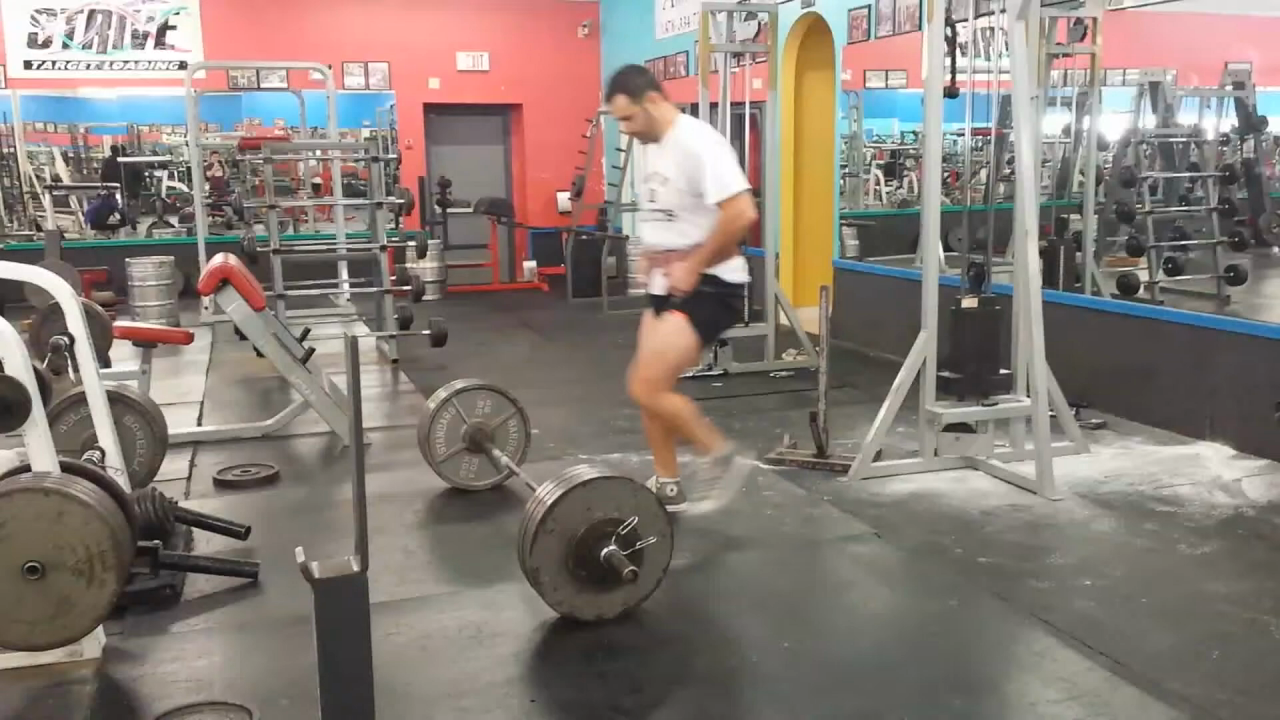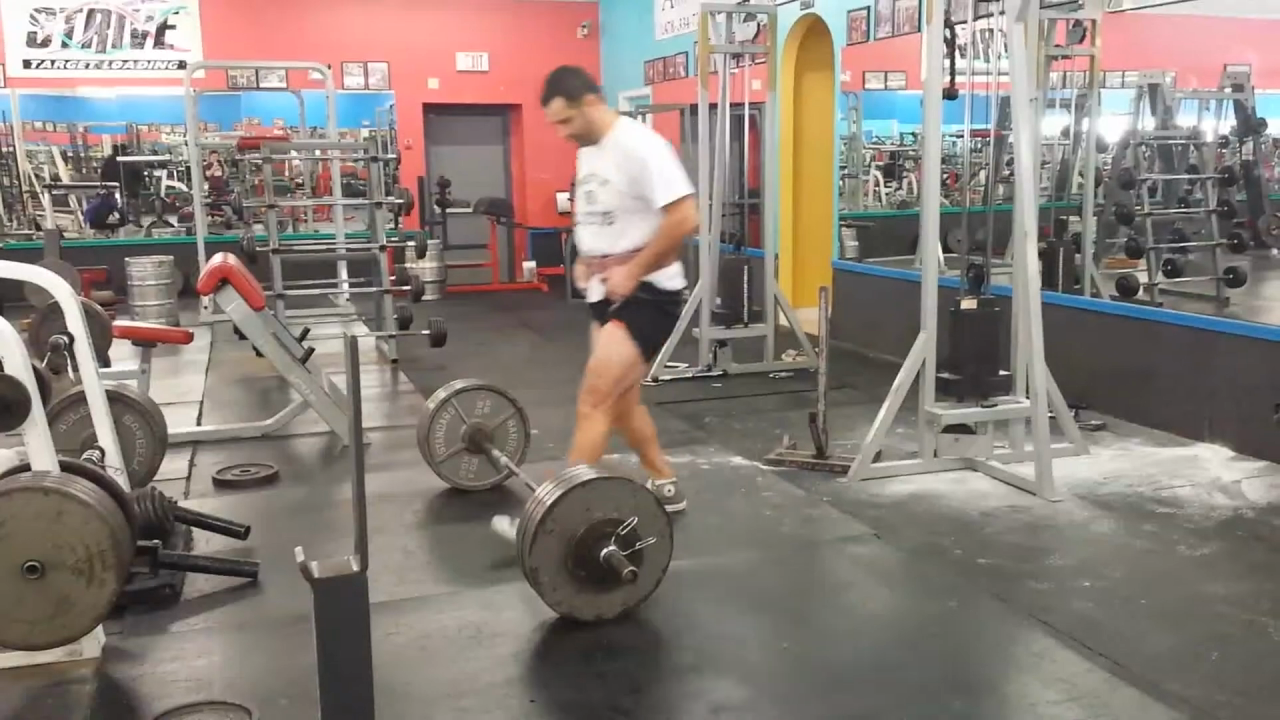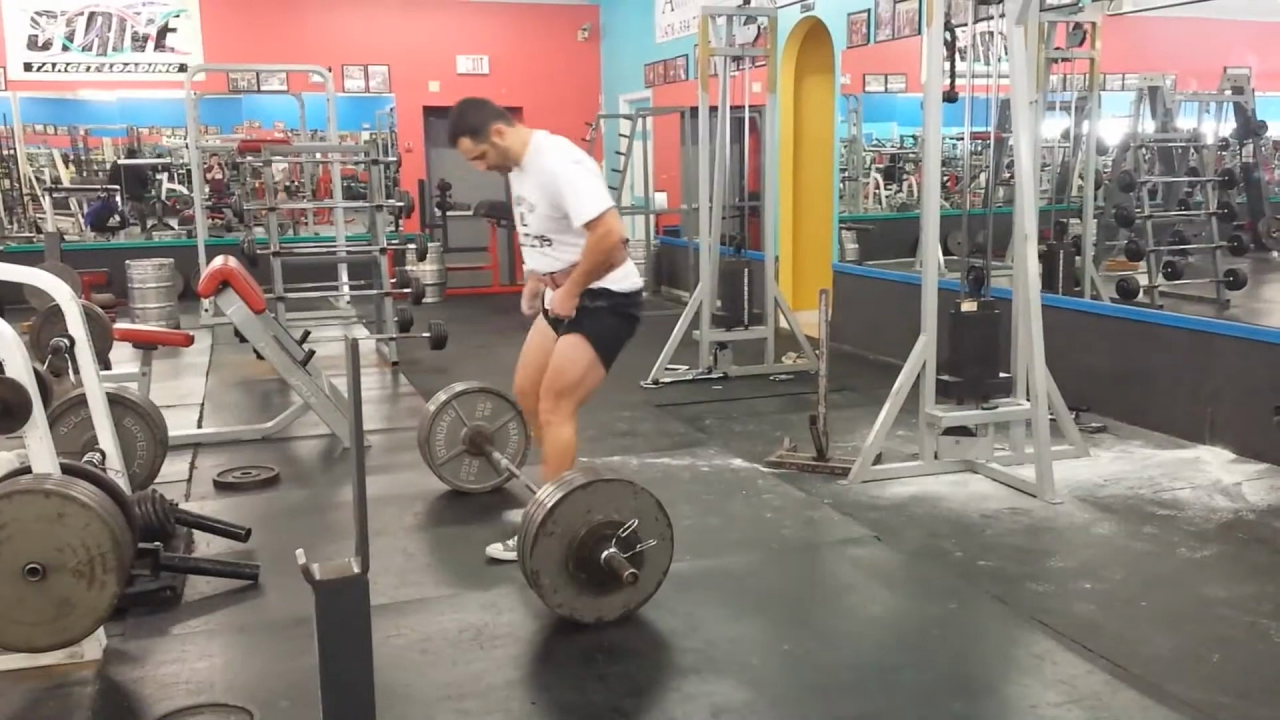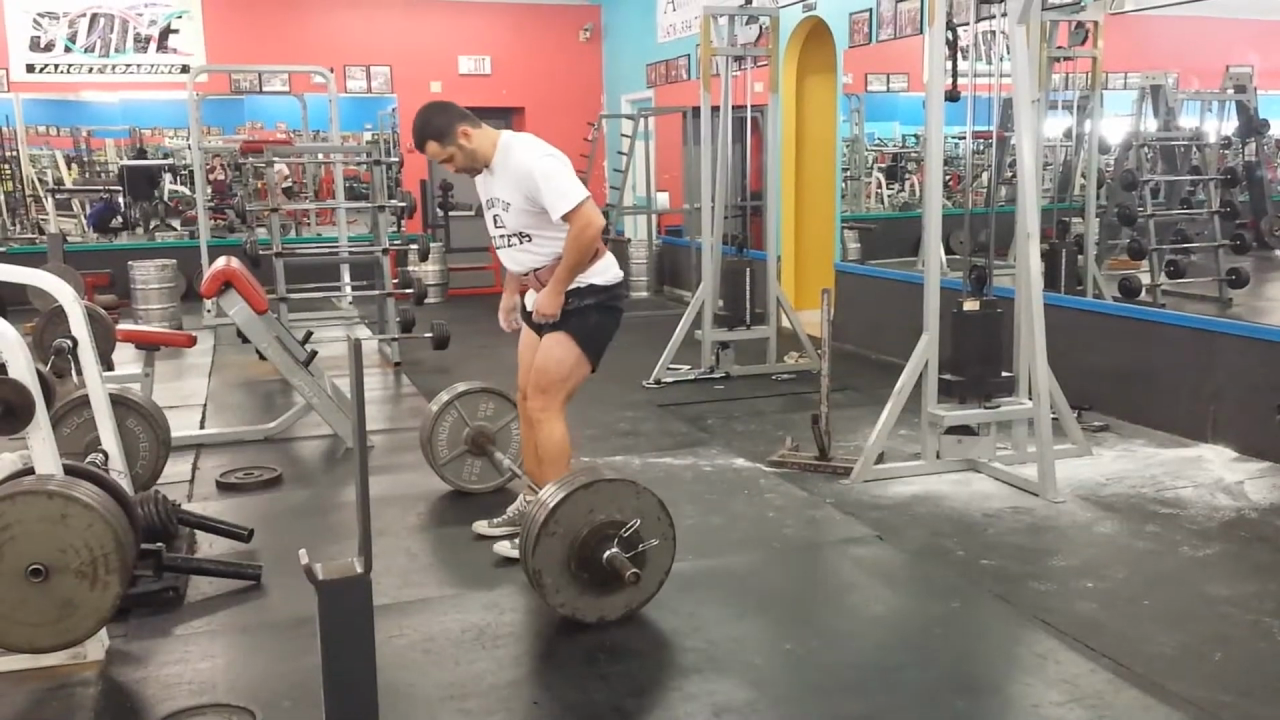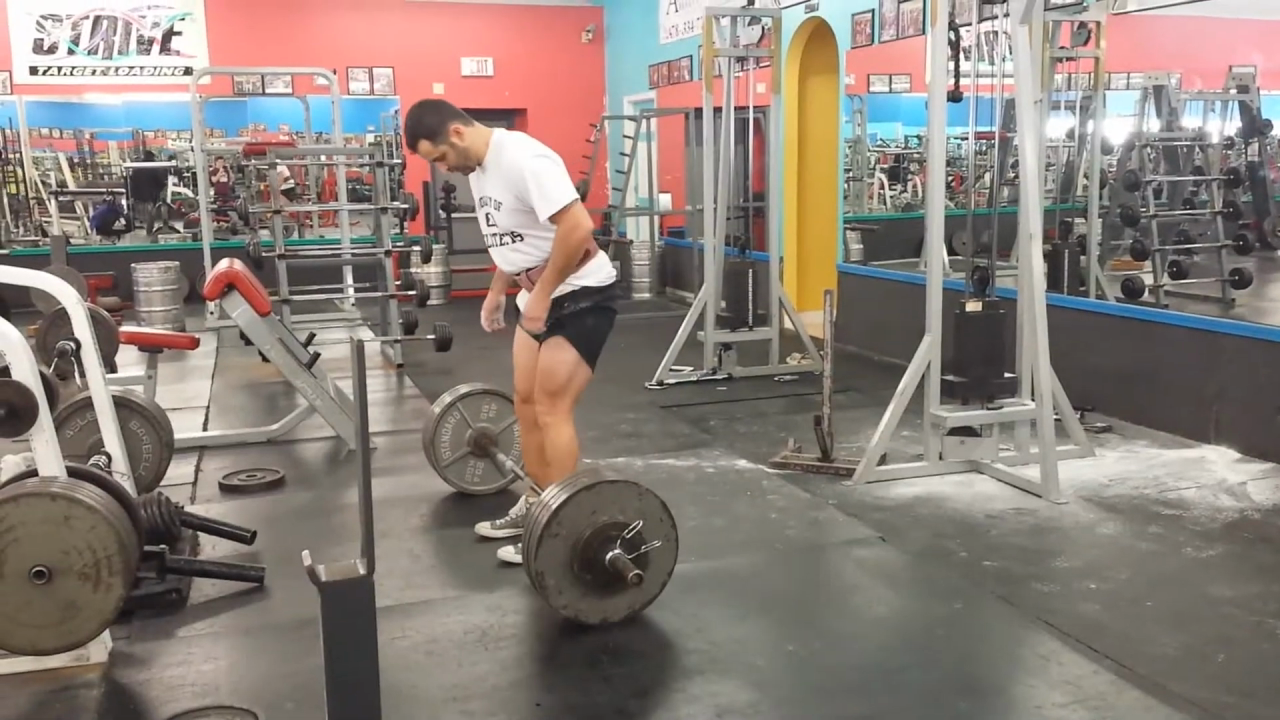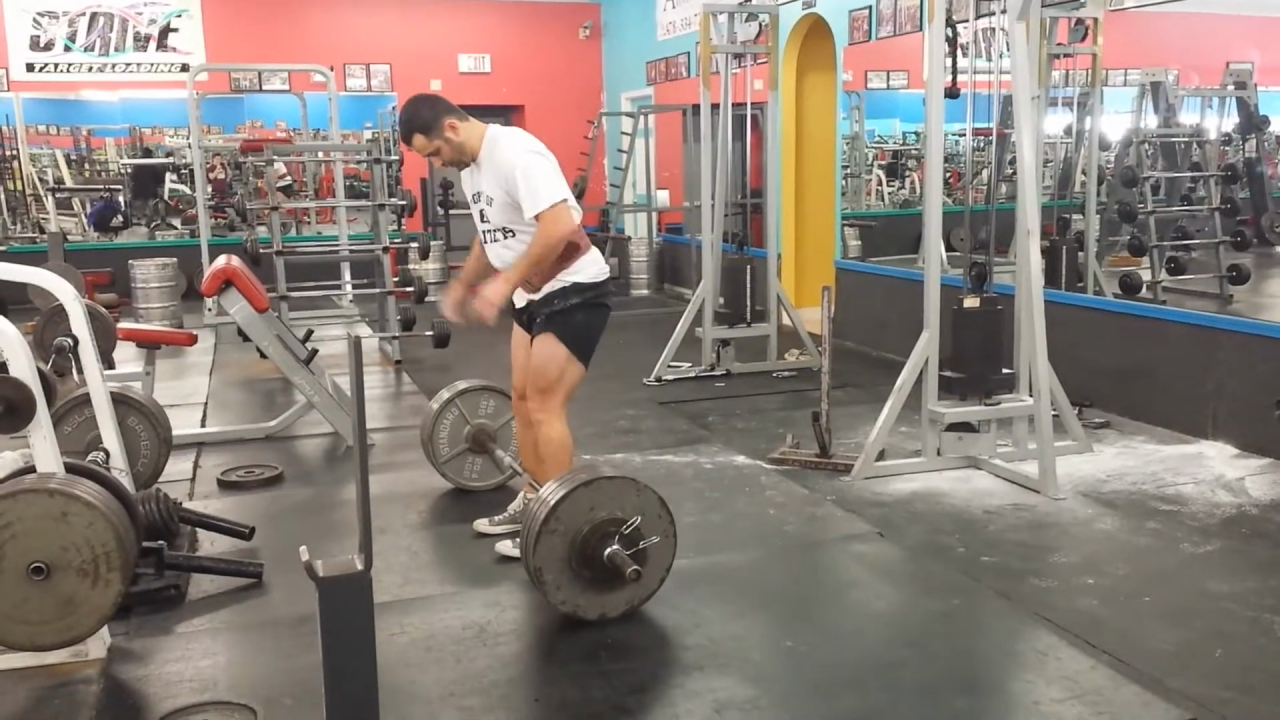
dt=0.3s
person 1, frame 1
left shoulder: (699, 143)
right shoulder: (650, 148)
left elbow: (741, 213)
left wrist: (694, 266)
right wrist: (649, 254)
left hip: (709, 287)
right hip: (668, 284)
left knee: (645, 386)
right knee: (655, 387)
left ankle: (723, 456)
right ankle: (667, 485)
person 1, frame 2
left shoulder: (640, 147)
right shoulder: (588, 151)
left elbow: (685, 218)
left wrist: (634, 271)
right wrist: (585, 258)
left hip: (647, 293)
right hip: (608, 292)
left knee: (594, 399)
right knee: (619, 399)
right ankle: (665, 485)
person 1, frame 3
left shoulder: (559, 163)
right shoulder: (520, 165)
left elbow: (610, 233)
left wrist: (570, 290)
right wrist: (535, 278)
left hip: (605, 298)
right hip: (567, 296)
left knee: (554, 405)
right knee: (526, 393)
person 1, frame 4
left shoulder: (531, 159)
right shoulder: (485, 171)
left elbow: (589, 223)
left wrist: (556, 290)
right wrist: (512, 291)
left hip: (586, 293)
right hip: (545, 294)
left knee: (544, 404)
right knee: (527, 401)
right ankle: (533, 503)
person 1, frame 5
left shoulder: (522, 159)
right shoulder: (478, 169)
left elbow: (577, 226)
left wrist: (542, 295)
right wrist: (496, 292)
left hip: (580, 293)
right hip: (540, 294)
left knee: (551, 409)
right knee: (526, 403)
right ankle: (536, 505)
person 1, frame 6
left shoulder: (514, 154)
right shoulder: (471, 164)
left elbow: (559, 226)
left wrist: (503, 284)
right wrist: (463, 285)
left hip: (573, 289)
right hip: (534, 292)
left knee: (544, 405)
right knee: (523, 399)
right ankle: (534, 501)
